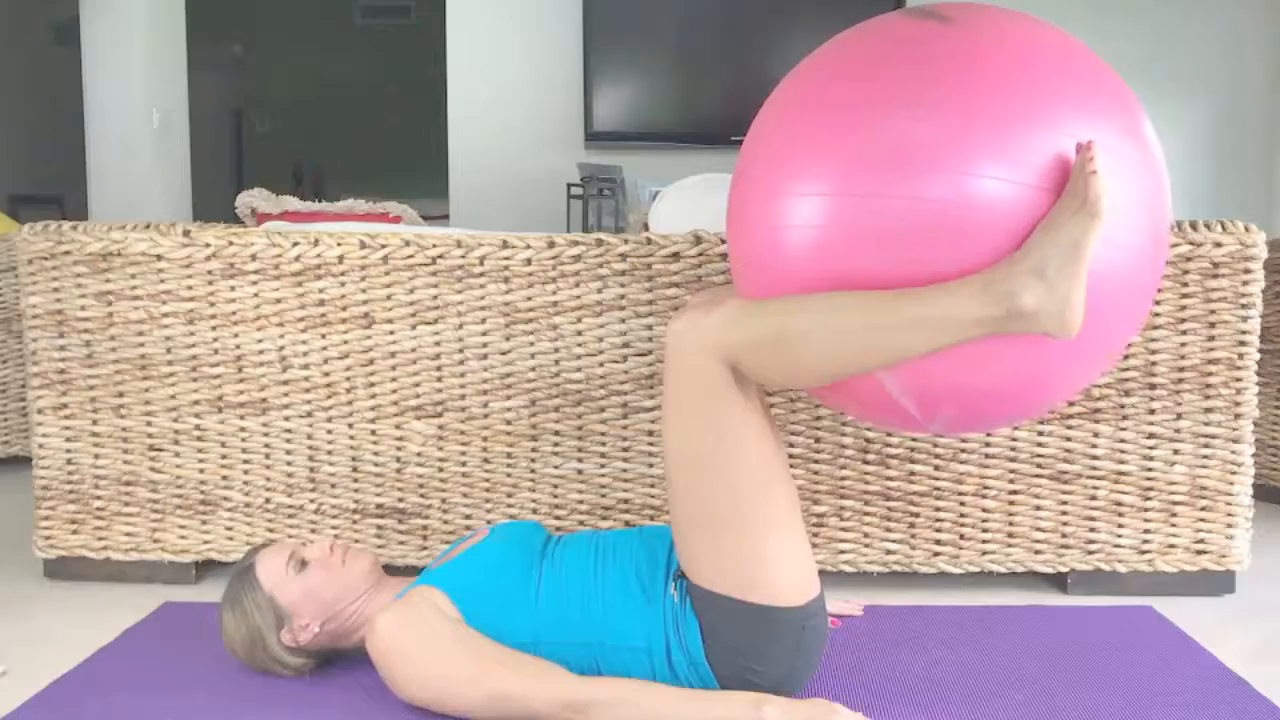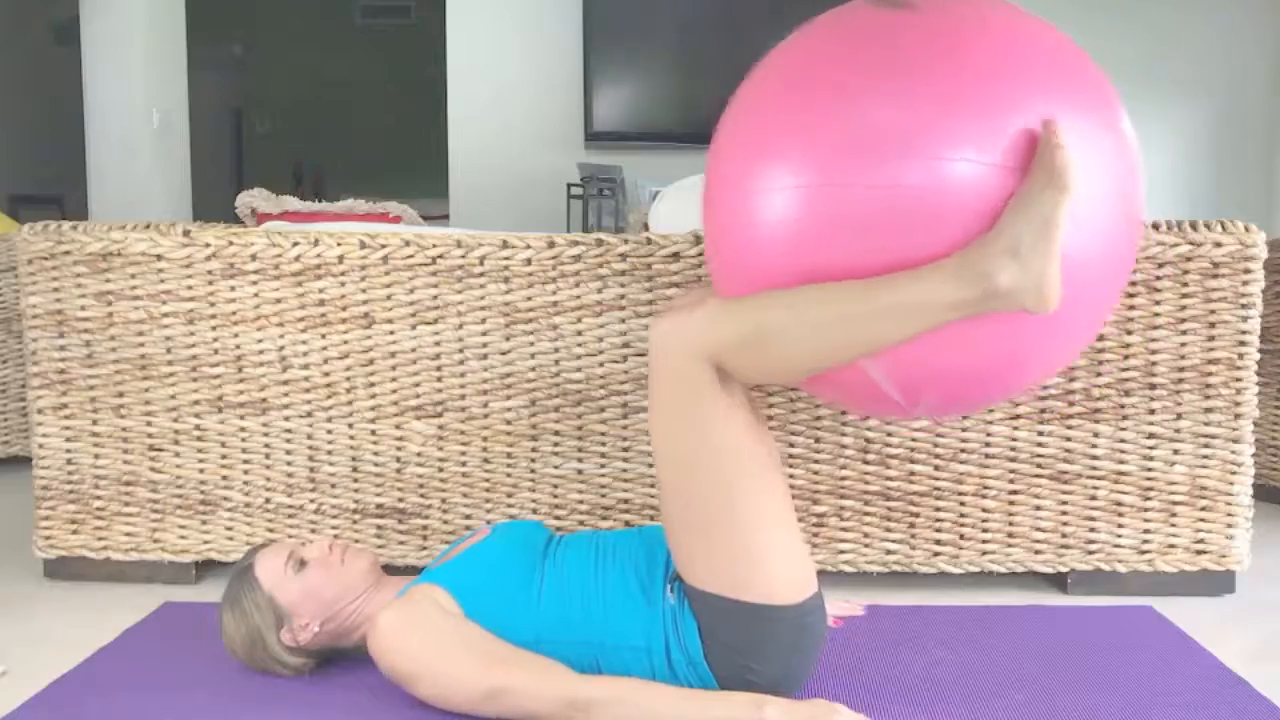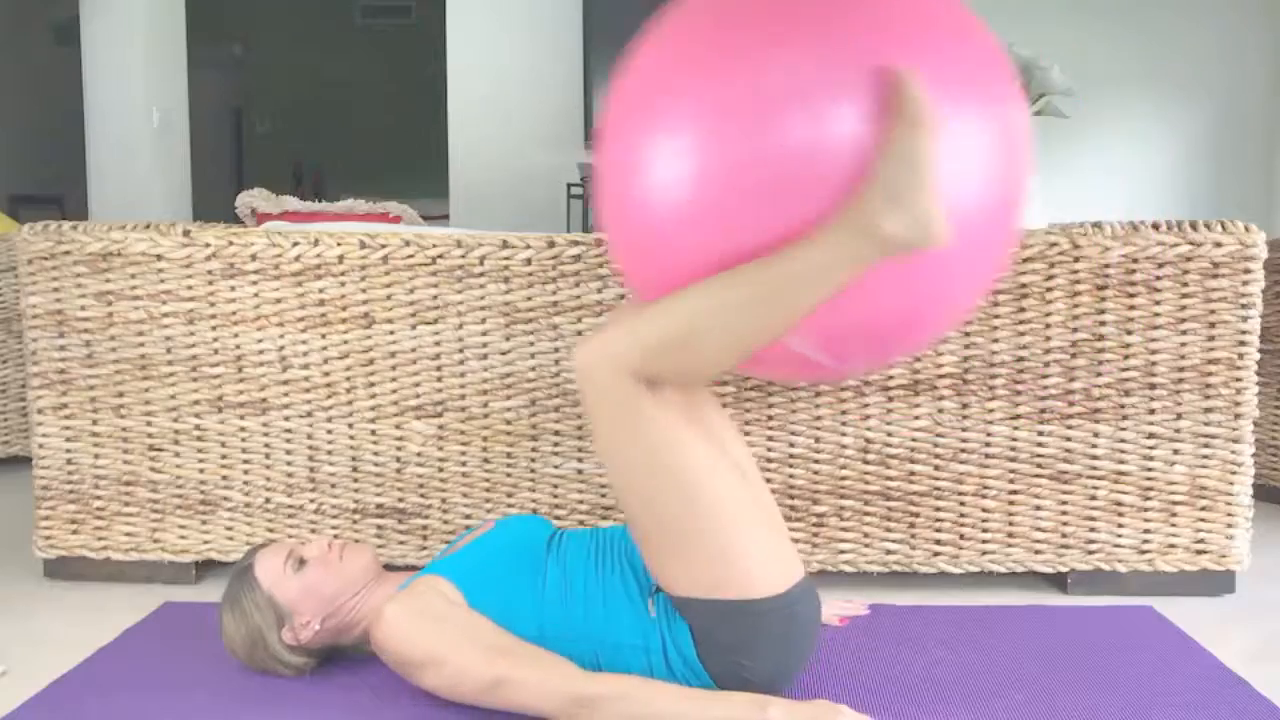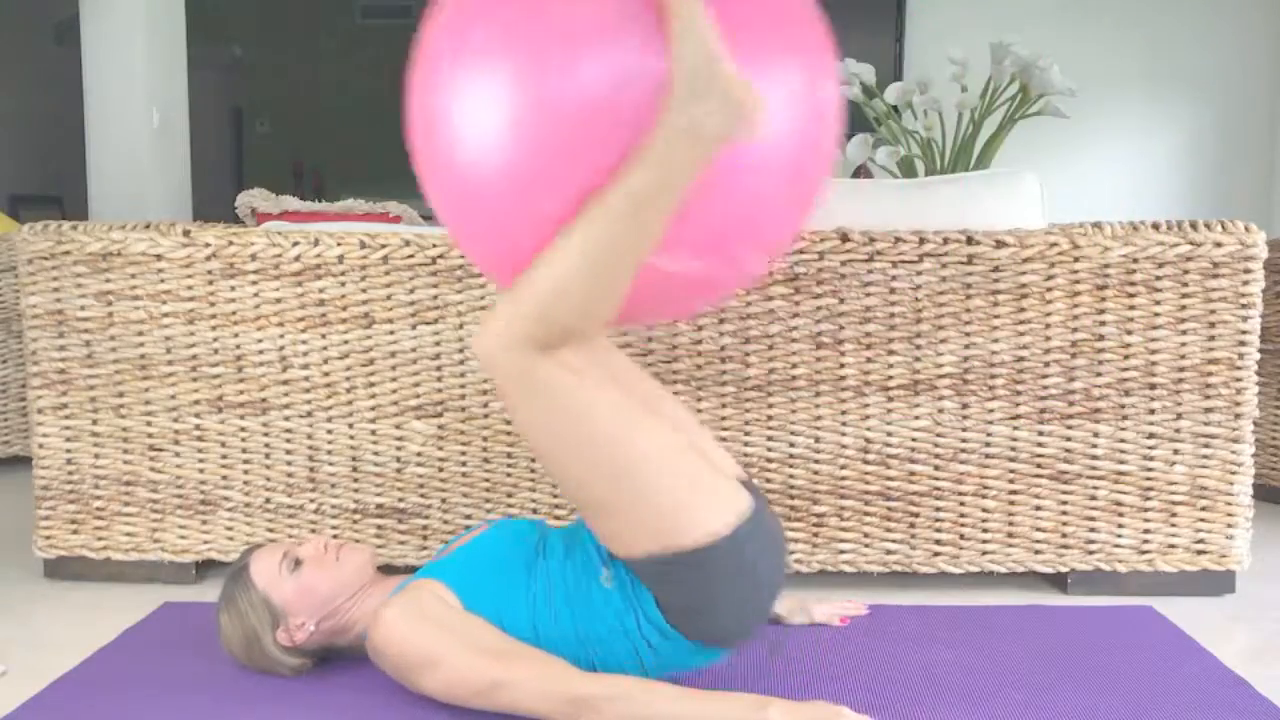
dt=0.2s
person 1, frame 1
left shoulder: (438, 592)
right shoulder: (402, 639)
left wrist: (786, 592)
left hip: (723, 608)
right hip: (736, 641)
left knee: (715, 321)
right knee: (707, 337)
right ankle: (1011, 293)
person 1, frame 2
left shoulder: (439, 587)
right shoulder: (402, 632)
left wrist: (781, 587)
left hip: (718, 608)
right hip: (733, 639)
left knee: (698, 325)
right knee: (690, 340)
right ankle: (986, 274)
person 1, frame 3
left shoulder: (438, 590)
right shoulder: (411, 627)
left wrist: (763, 582)
left hip: (745, 611)
right hip: (732, 636)
left knee: (636, 347)
right knee: (614, 361)
right ankle: (878, 223)
person 1, frame 4
left shoulder: (443, 588)
right shoulder: (403, 633)
left hip: (712, 564)
right hip: (703, 583)
right knee: (514, 339)
right ankle: (696, 117)
